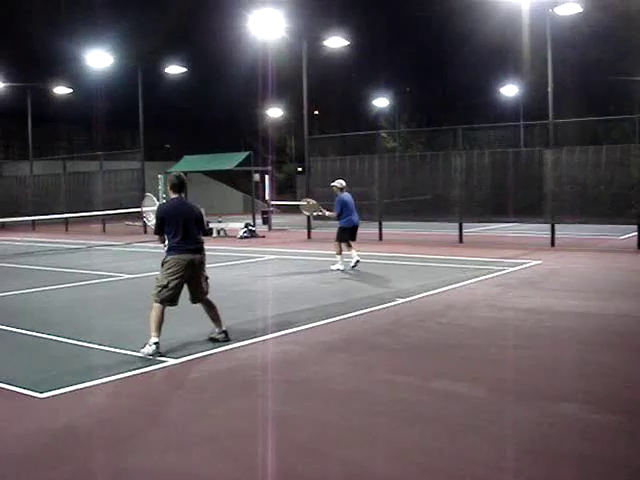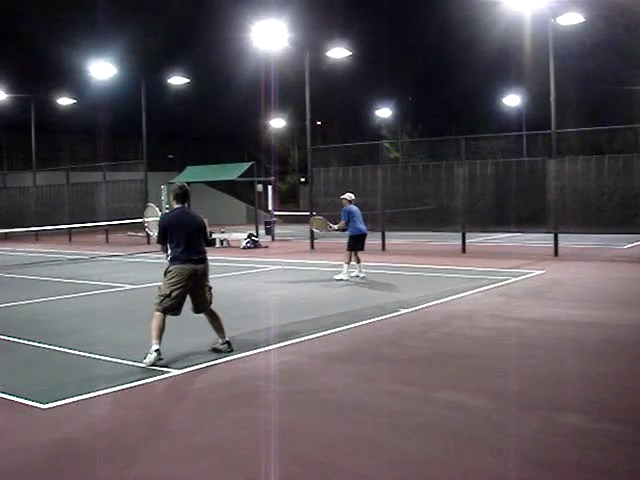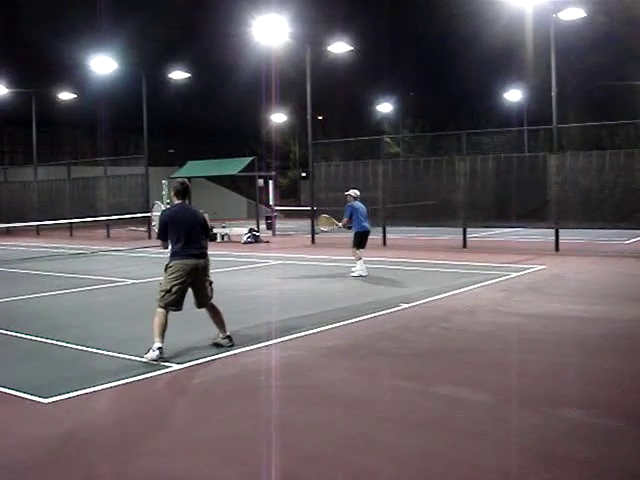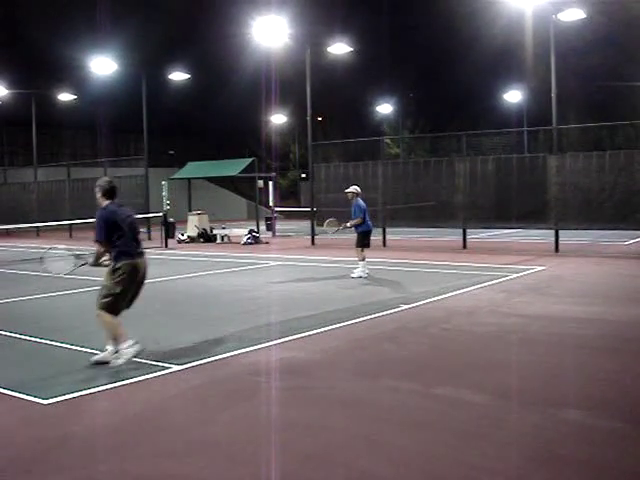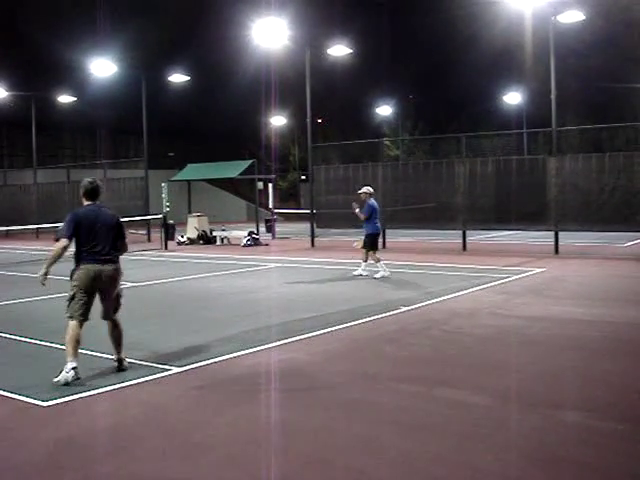
dt=0.7s
person 1, frame 1
left shoulder: (163, 208)
right shoulder: (195, 209)
left elbow: (161, 239)
right elbow: (202, 234)
left hip: (176, 257)
right hip: (197, 255)
left knee: (159, 301)
right knee: (202, 297)
left ankle: (154, 342)
right ankle: (221, 331)
person 1, frame 2
left shoulder: (166, 218)
right shoulder: (198, 219)
left elbow: (164, 248)
right elbow: (205, 244)
left hip: (179, 267)
right hip: (200, 266)
left knee: (160, 310)
right knee: (206, 308)
left ankle: (155, 350)
right ankle: (224, 342)
person 1, frame 3
left shoulder: (166, 214)
right shoulder: (198, 215)
left elbow: (164, 245)
right elbow: (206, 241)
left hip: (179, 263)
right hip: (201, 261)
left knee: (162, 307)
right knee: (207, 303)
left ankle: (157, 347)
right ankle: (225, 337)
person 1, frame 4
left shoulder: (104, 214)
right shoulder: (126, 211)
left elbow: (102, 247)
left wrist: (95, 260)
right wrist: (112, 258)
left hip: (125, 265)
right hip: (139, 262)
left knee: (104, 309)
right knee: (113, 309)
left ankle: (126, 345)
right ankle: (113, 350)
person 1, frame 5
left shoulder: (76, 216)
right shoulder: (112, 216)
left elbow: (63, 244)
right elbow: (123, 248)
left wrist: (46, 268)
left hip: (86, 269)
right hip: (111, 269)
left knee: (75, 320)
right knee: (111, 317)
left ankle: (71, 368)
right ankle: (120, 359)
